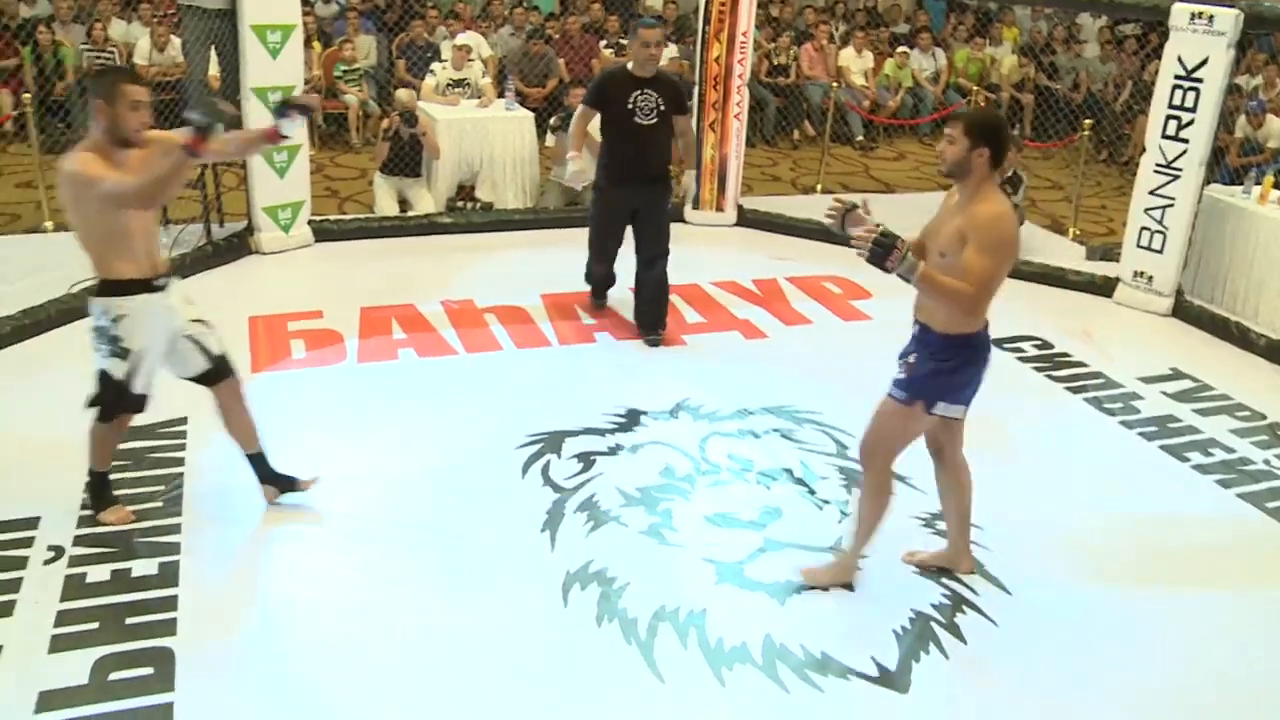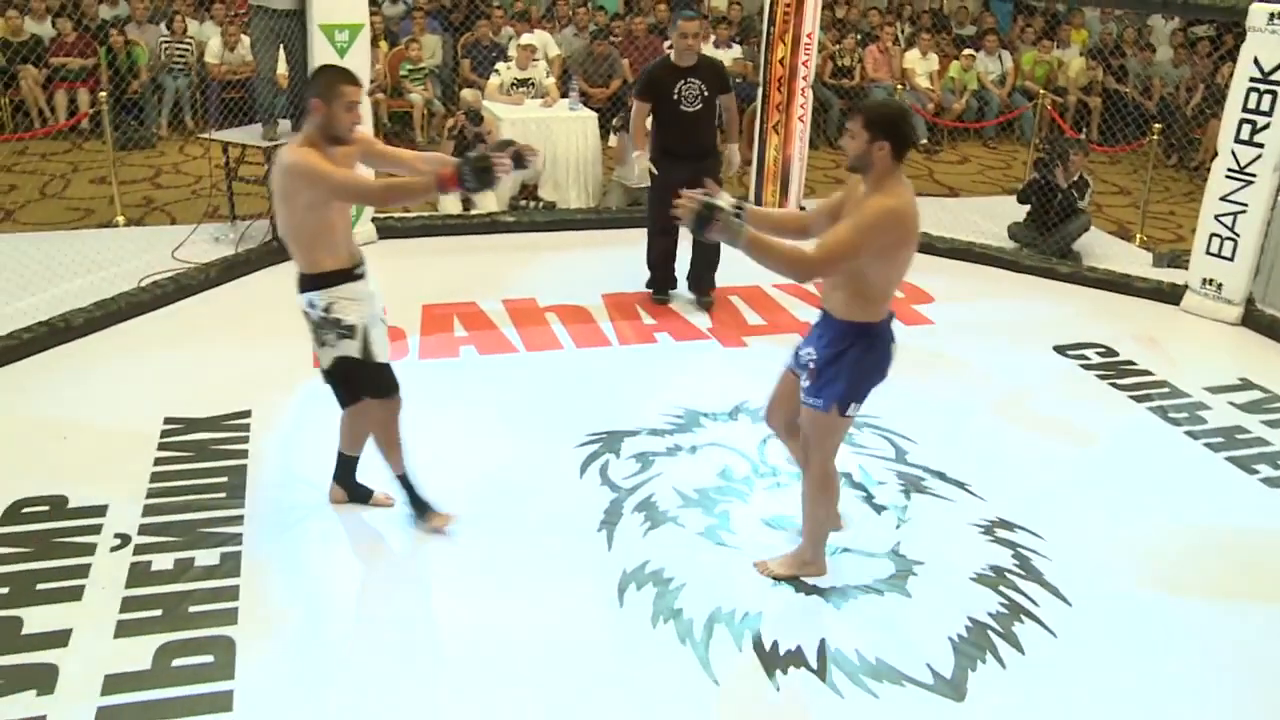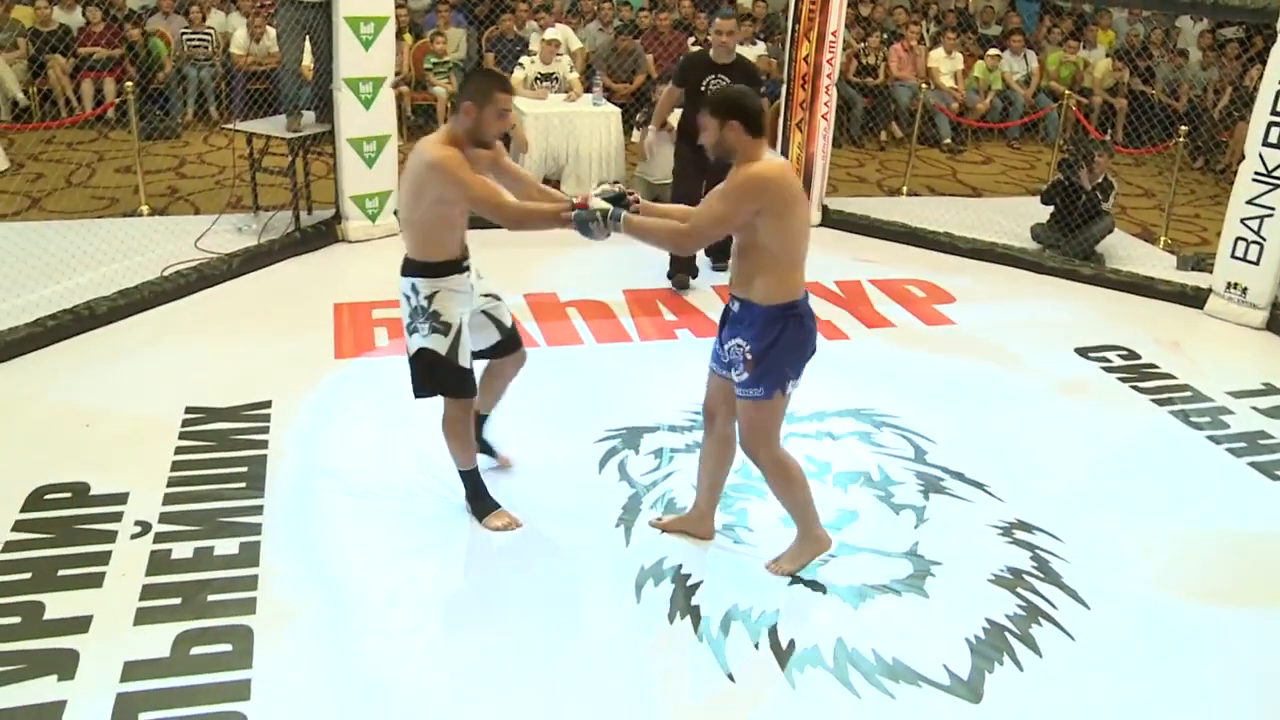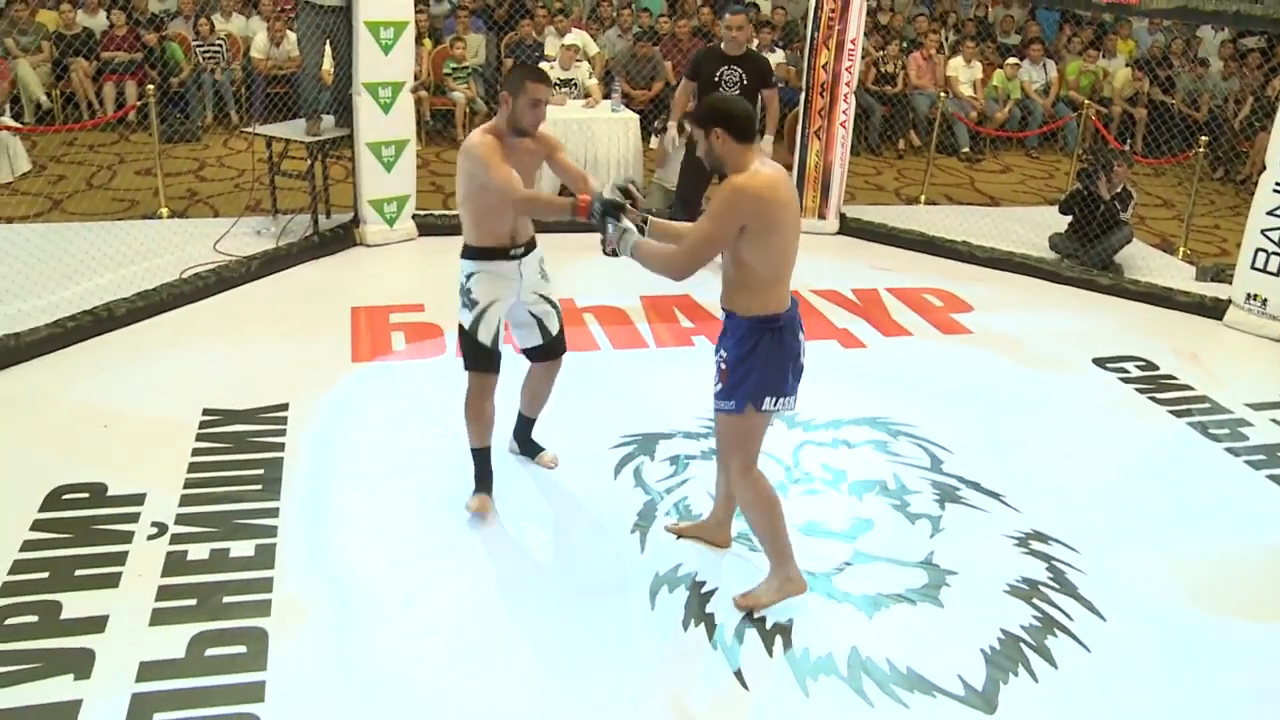
dt=0.4s
person 1, frame 1
left shoulder: (992, 218)
right shoulder: (959, 197)
left elbow: (967, 301)
right elbow: (920, 249)
left wrist: (899, 265)
right wrist: (867, 230)
left hip: (950, 354)
right hip: (937, 341)
left knee: (875, 451)
right knee: (943, 451)
left ankle: (848, 561)
right ankle: (958, 551)
person 1, frame 2
left shoulder: (888, 210)
right shoulder: (864, 187)
left elbow: (806, 265)
right elbow: (804, 223)
left wrist: (731, 230)
right wrist: (733, 209)
left hip: (857, 342)
right hip: (833, 327)
left knee: (815, 450)
right knee: (780, 417)
left ankle: (811, 554)
right ankle: (827, 510)
person 1, frame 3
left shoulder: (758, 178)
right shoulder: (757, 170)
left elbow: (686, 239)
right elbow: (700, 217)
left wrist: (616, 222)
right wrist: (635, 207)
left hip: (775, 325)
right hip: (747, 314)
left knee: (757, 441)
right knee: (716, 415)
left ankle: (811, 536)
right ankle: (700, 515)
person 1, frame 4
left shoulder: (741, 190)
right shoulder: (768, 174)
left elbow: (680, 265)
right elbow: (708, 234)
left wrist: (630, 241)
right wrist: (646, 225)
left hip: (760, 336)
right hip: (765, 324)
left knee: (740, 461)
right knee: (730, 435)
left ankle: (783, 575)
right ankle: (719, 522)
person 2, frame 1
left shoulder: (150, 145)
right shoulder: (78, 167)
left elbow: (225, 148)
right elbow: (143, 197)
left wrist: (275, 131)
right wrist: (192, 144)
left hip: (168, 292)
right hip: (125, 303)
left knee: (227, 384)
right knee: (119, 411)
left ankle: (268, 477)
right ankle: (99, 490)
person 2, frame 2
left shoulder: (351, 143)
right shoulder: (296, 163)
left elbow: (414, 161)
right elbow: (376, 193)
left wrist: (477, 162)
right wrist: (454, 179)
left hip: (357, 284)
right hip: (329, 296)
left knee: (367, 397)
right knee: (382, 397)
left ankle: (344, 482)
right ankle: (416, 500)
person 2, frame 3
left shoulder: (483, 146)
right shoulder: (440, 159)
left elbow: (531, 189)
right elbow: (508, 214)
left hip: (462, 272)
right hip: (431, 284)
left knee: (511, 354)
right knee: (459, 392)
left ankle: (476, 433)
right ankle: (475, 494)
person 2, frame 4
left shoulder: (542, 141)
right shoulder: (480, 146)
left elbow: (580, 181)
right elbow: (520, 199)
left wrist: (606, 199)
right wrist: (585, 208)
left hip: (528, 260)
right hip: (486, 267)
left knee: (549, 358)
right knee: (483, 373)
left ankle: (523, 437)
right ankle: (483, 480)
person 3, frame 1
left shoulder: (671, 86)
right shoulder: (608, 81)
left elbow: (684, 129)
right elbow: (581, 119)
left wrist: (689, 171)
right wrist: (575, 156)
left hip: (656, 185)
right hip: (613, 182)
left knee: (654, 256)
right knee: (603, 245)
left ankle: (651, 324)
right ankle: (599, 289)
person 3, frame 2
left shoulder: (714, 69)
right shoulder: (655, 73)
left elbow: (728, 106)
right elbow: (638, 116)
left wrist: (733, 144)
right wrist: (640, 153)
left hip: (706, 159)
right hip: (665, 160)
right knee: (662, 224)
left ankle: (702, 284)
right ankle: (661, 283)
person 3, frame 3
left shoulder: (748, 71)
right shoulder: (691, 62)
left elbow: (758, 109)
right elbow: (670, 95)
right wrist: (653, 129)
right hip: (690, 147)
right knee: (685, 206)
left ankle: (719, 253)
right ankle: (681, 270)
person 3, frame 4
left shoulder: (759, 63)
right shoulder: (704, 57)
left elbow: (772, 101)
right elbow: (685, 90)
left wrist: (768, 137)
right wrist: (673, 124)
right knee: (689, 193)
